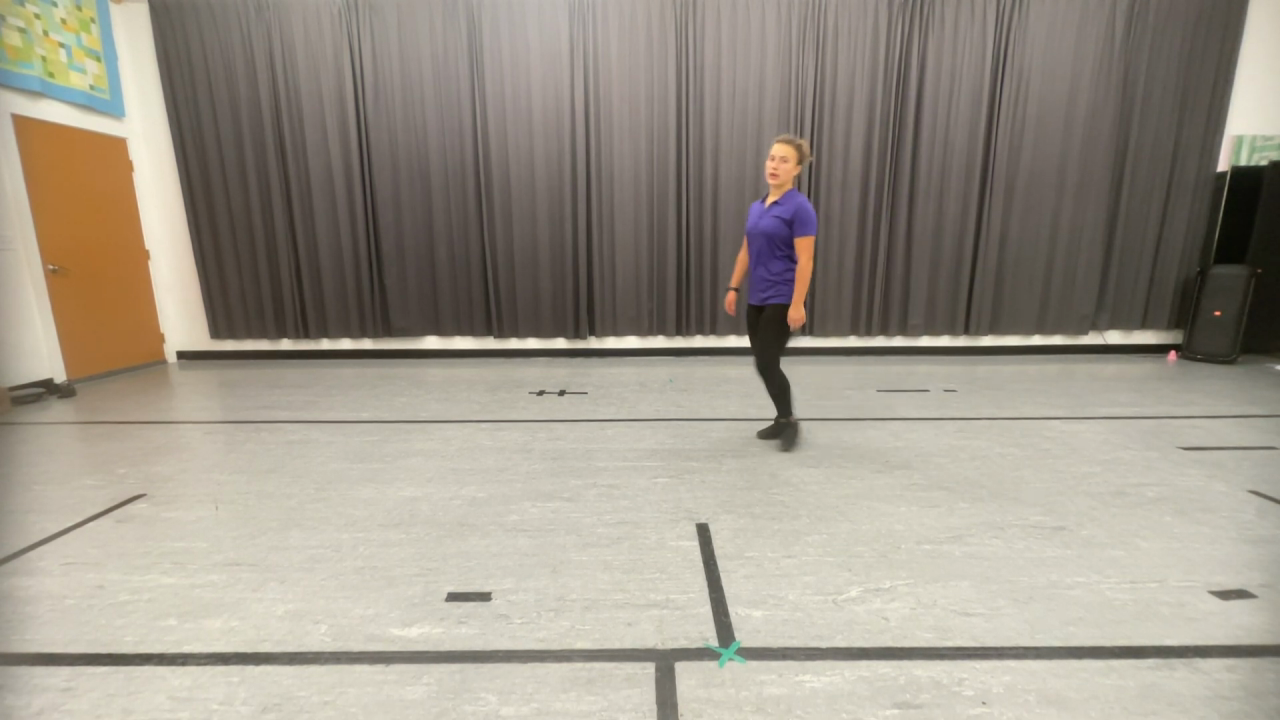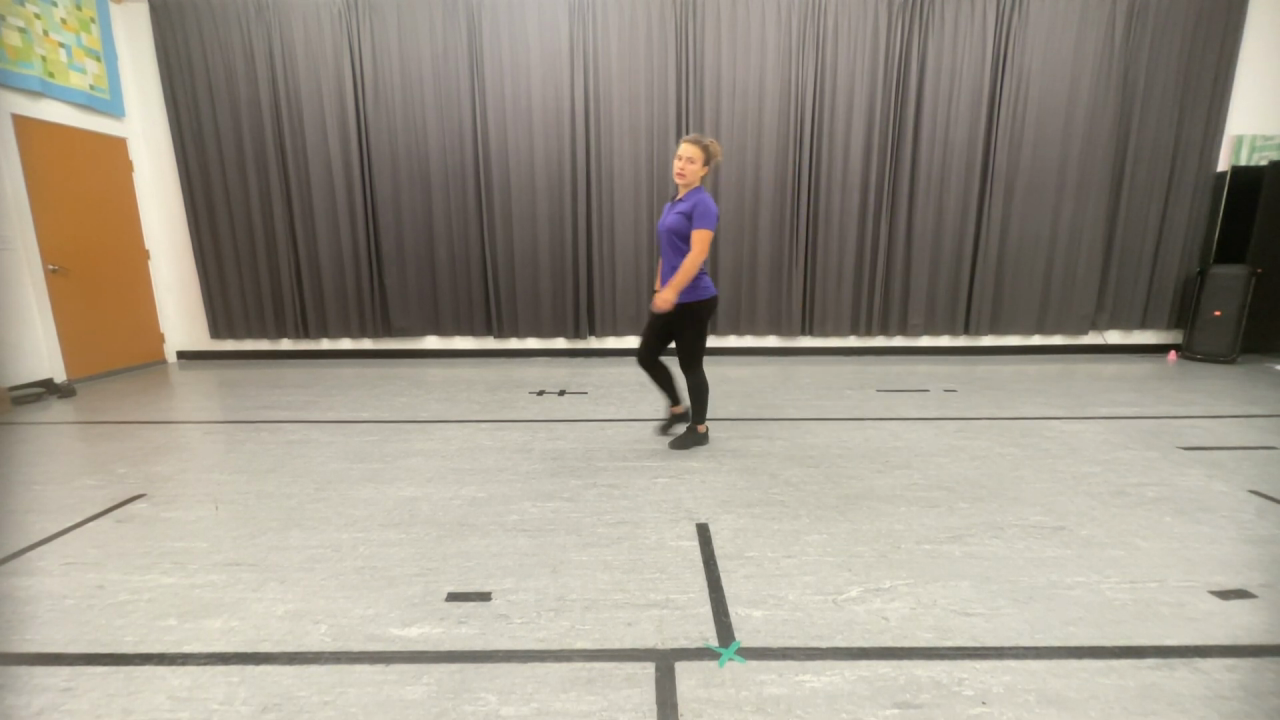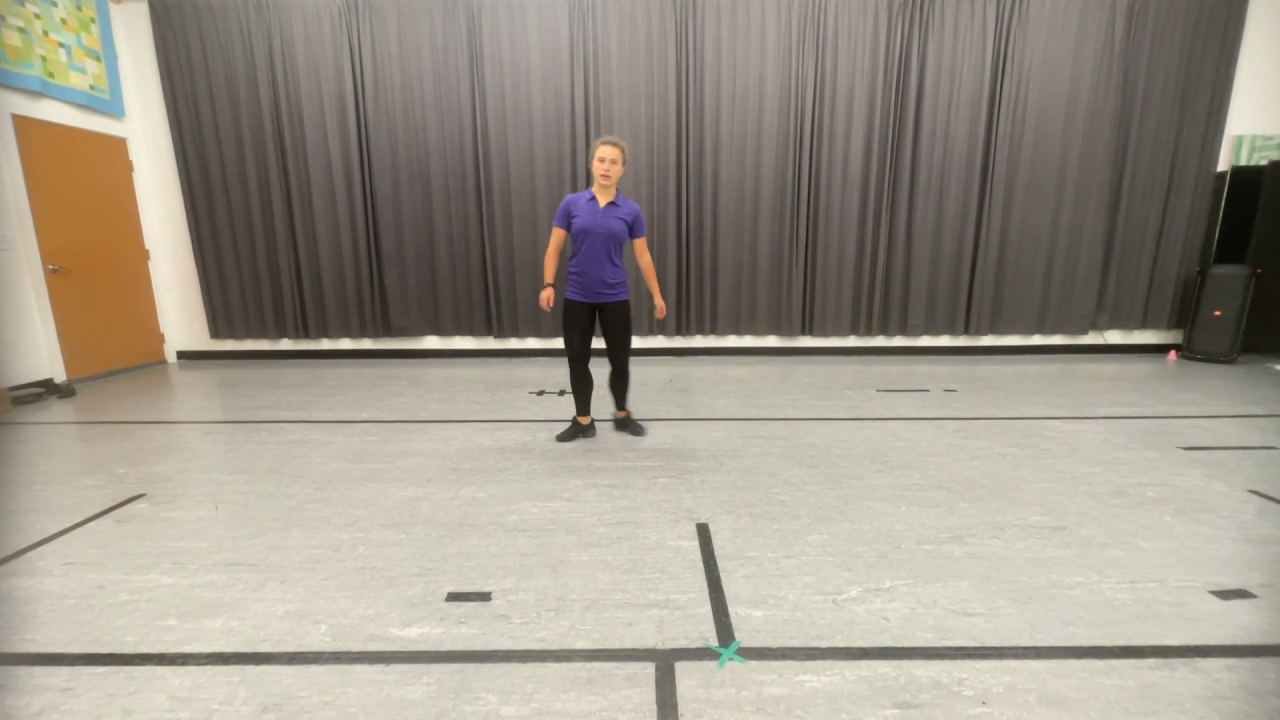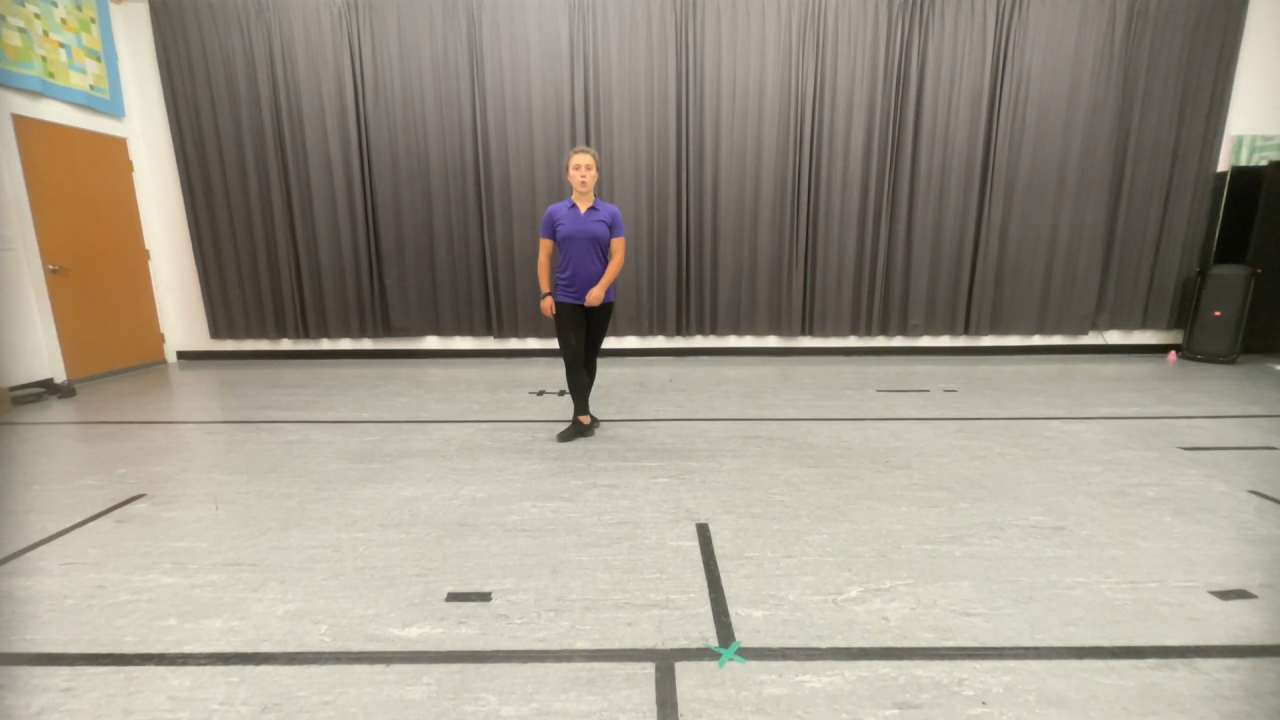
dt=0.5s
person 1, frame 1
left shoulder: (800, 207)
right shoulder: (757, 207)
left elbow: (805, 260)
left wrist: (797, 304)
right wrist: (733, 287)
left hip: (782, 301)
right hip: (759, 300)
left knee: (767, 363)
right knee: (766, 364)
left ankle: (790, 422)
right ankle: (783, 420)
person 1, frame 2
left shoulder: (702, 204)
right shoulder: (671, 205)
left elbow: (698, 253)
left wrist: (671, 289)
right wrist: (662, 289)
left hip: (695, 300)
right hip: (673, 299)
left knee: (690, 363)
right knee: (647, 354)
left ankle: (698, 429)
right ankle: (677, 409)
person 1, frame 3
left shoulder: (631, 210)
right shoulder: (571, 203)
left elbow: (643, 255)
right elbow: (555, 248)
left wrist: (656, 295)
right wrist: (548, 285)
left hip: (615, 297)
right hip: (577, 297)
left knee: (620, 360)
right knee: (577, 360)
left ankle: (622, 415)
right ankle: (583, 420)
person 1, frame 4
left shoulder: (611, 213)
right shoulder: (554, 213)
left elbow: (618, 256)
right elbow: (544, 257)
left wrist: (601, 287)
right wrist: (546, 293)
left hip: (600, 299)
right hip: (567, 299)
left knee: (589, 357)
right knee: (573, 358)
left ankle: (582, 412)
right ankle: (583, 418)
